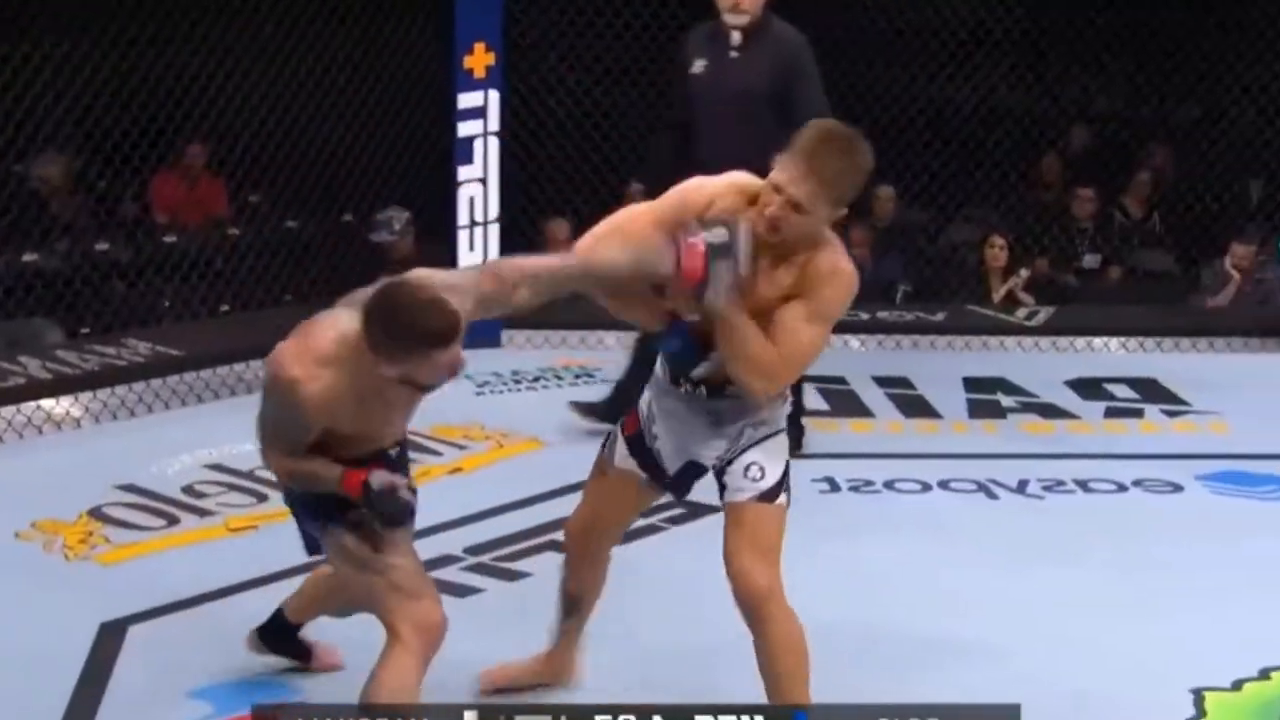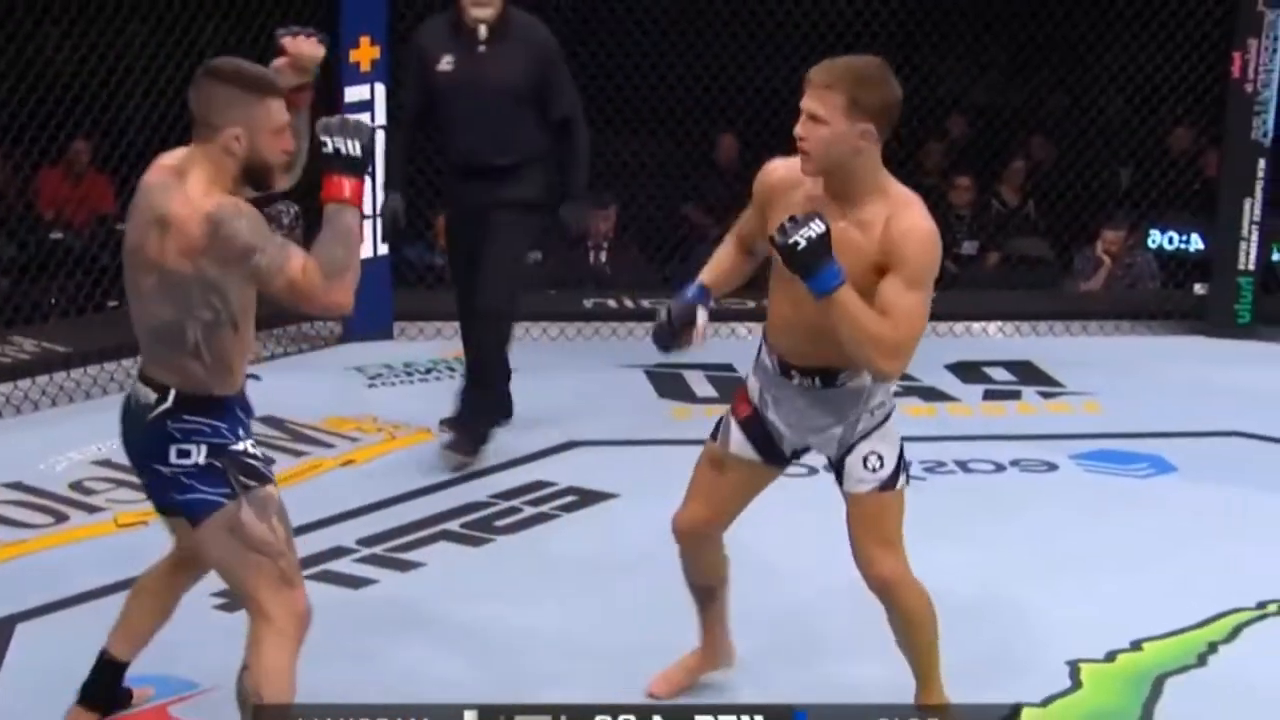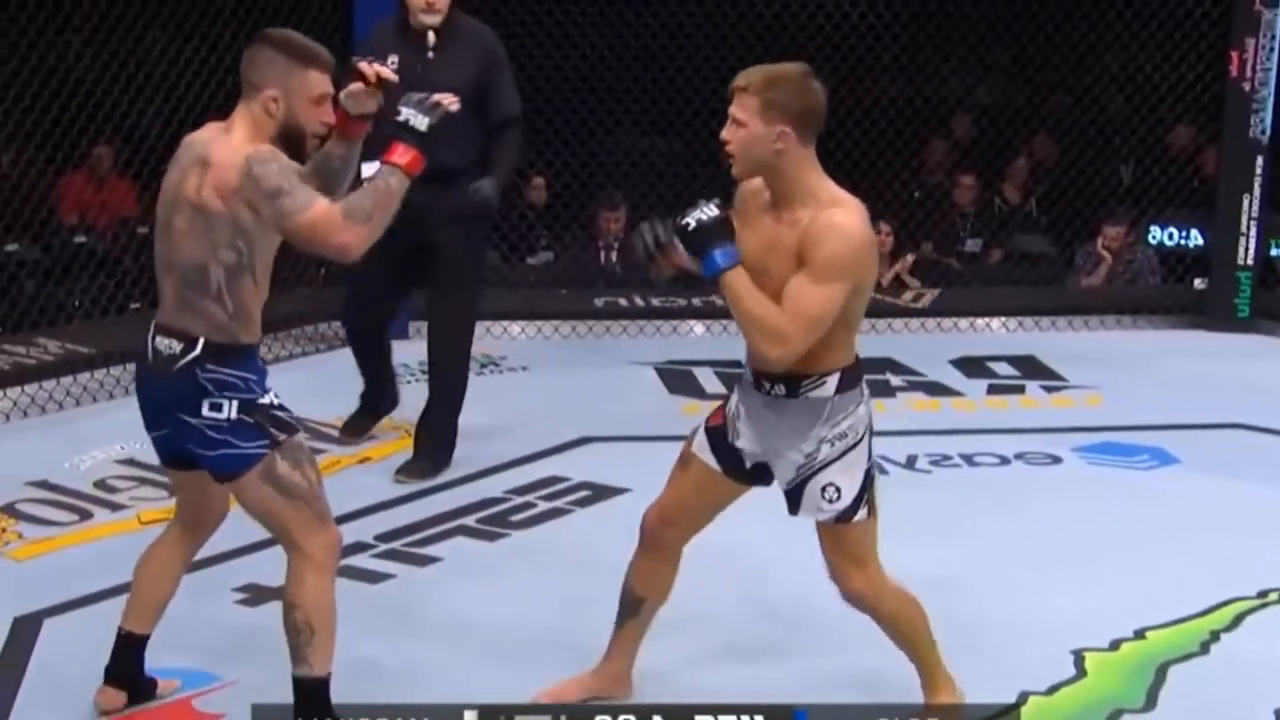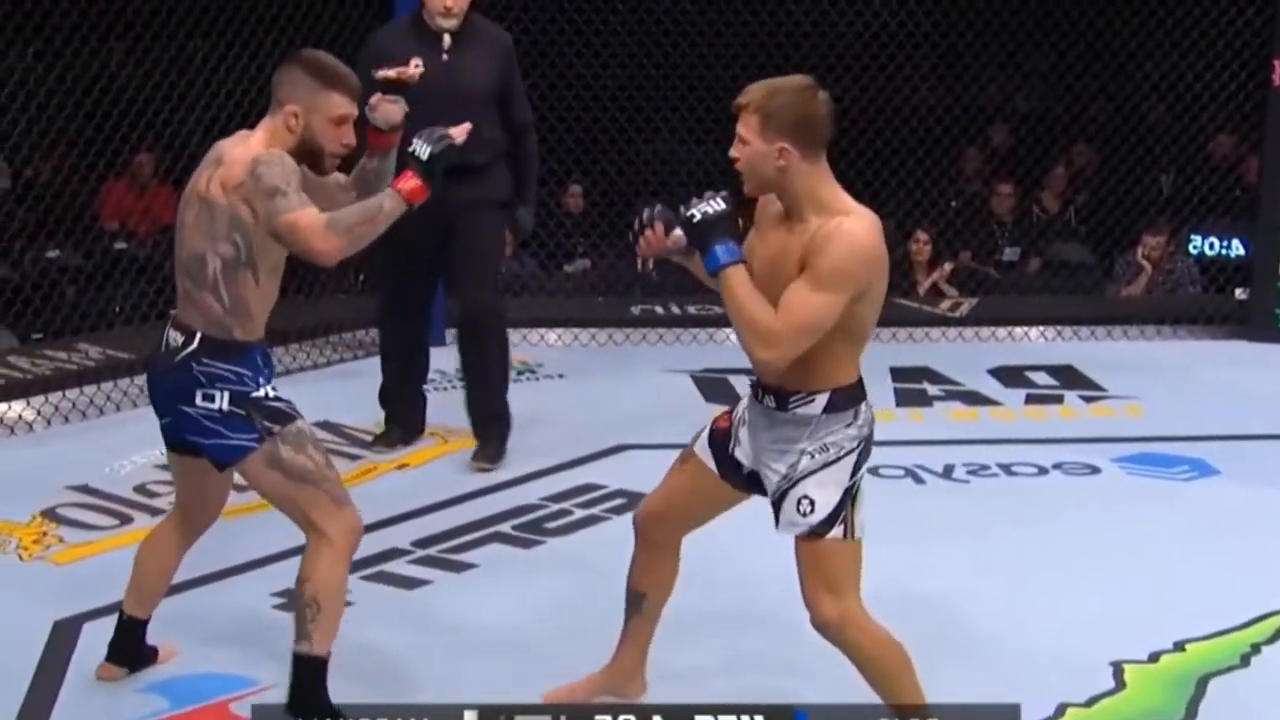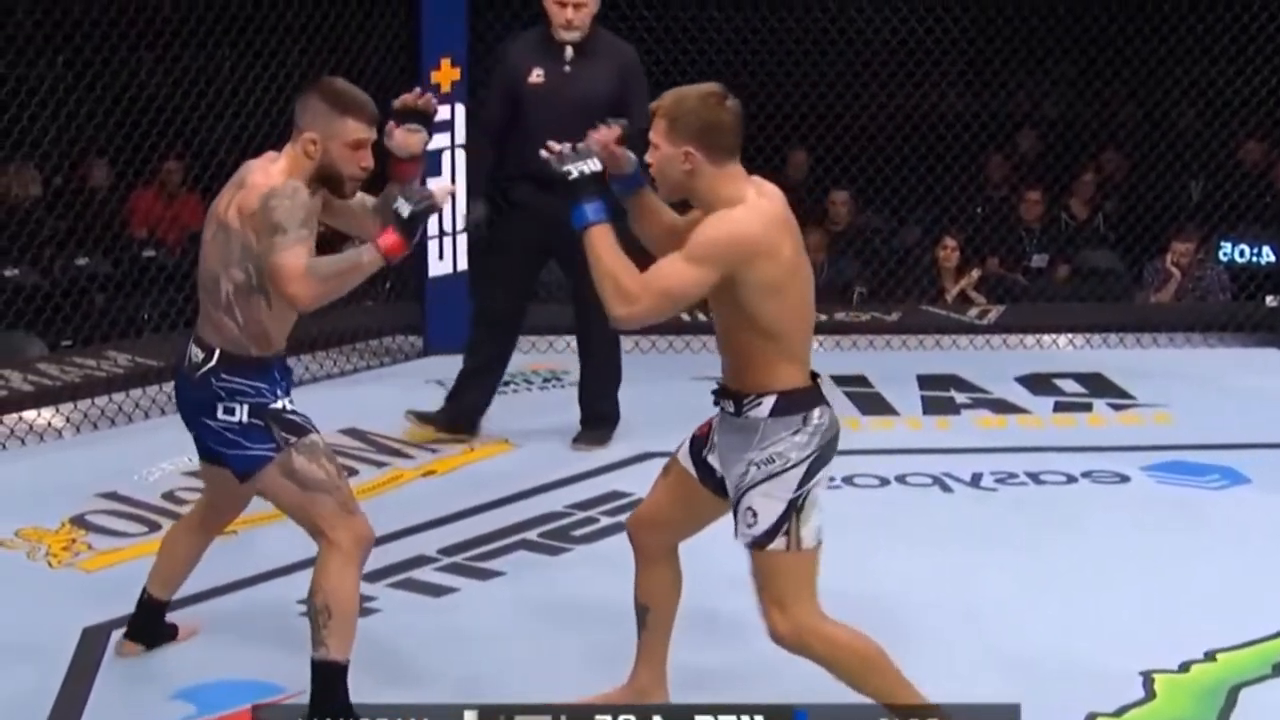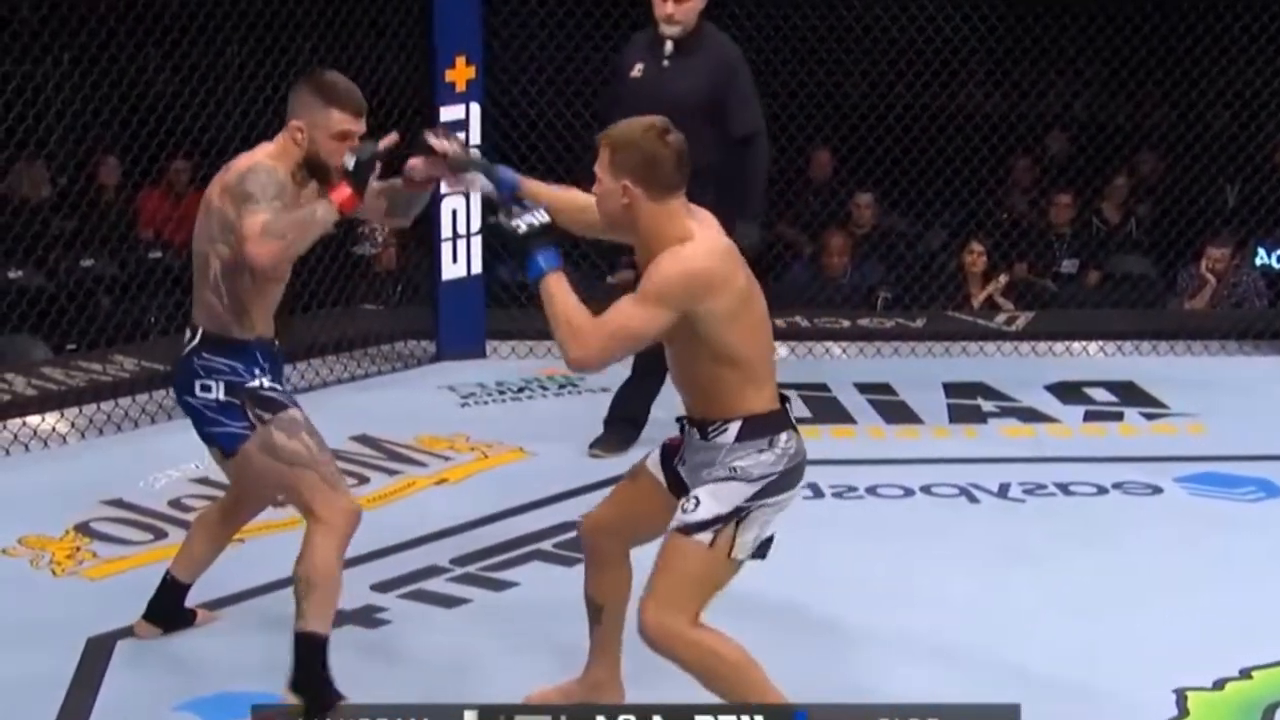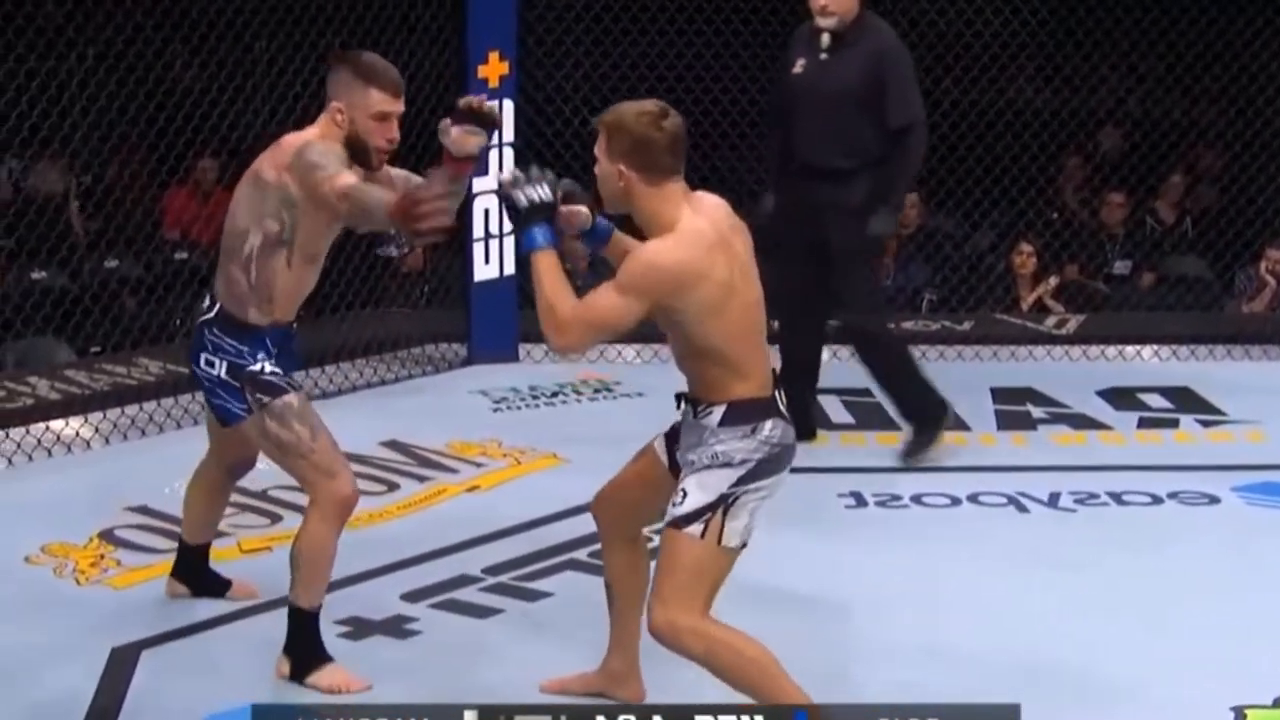
dt=0.5s
person 1, frame 1
left shoulder: (435, 297)
right shoulder: (300, 375)
left elbow: (553, 271)
right elbow: (278, 457)
left wrist: (675, 264)
right wrist: (358, 483)
left hip: (383, 456)
right hip: (331, 482)
left knee: (383, 570)
right knee: (420, 622)
left ankle: (277, 630)
person 1, frame 2
left shoulder: (172, 169)
right shoulder: (214, 218)
left elbow: (269, 170)
right elbow: (332, 294)
left wrist: (290, 86)
right wrist: (345, 180)
left hip: (163, 413)
right hip: (199, 431)
left knee: (199, 551)
right knee: (282, 610)
person 1, frame 3
left shoulder: (205, 144)
right shoulder: (250, 165)
left elbow: (317, 194)
right elbow: (345, 237)
left wrist: (355, 122)
right wrist: (404, 148)
left hip: (168, 369)
right hip: (219, 382)
left knee: (195, 521)
right knee: (315, 546)
person 1, frame 4
left shoulder: (248, 154)
right shoulder: (262, 165)
left elbow: (352, 201)
right elbow: (326, 242)
left wrist: (383, 141)
right wrist: (415, 179)
left hip: (187, 366)
right hip: (222, 375)
left knee: (193, 514)
right knee: (336, 527)
left ankle: (125, 649)
person 1, frame 5
left shoulder: (296, 183)
right shoulder: (278, 193)
left elbow: (377, 219)
right elbow: (305, 289)
left wrist: (405, 164)
right wrist: (392, 235)
left hip: (213, 379)
right hip: (242, 390)
left knee: (220, 505)
right knee: (347, 534)
left ankle: (144, 628)
person 1, frame 6
left shoulder: (306, 174)
right shoulder: (260, 175)
left elbow: (393, 209)
right elbow: (266, 252)
left wrist: (426, 173)
right wrist: (344, 192)
left hip: (235, 363)
right hip: (226, 369)
left knee: (253, 493)
right knee: (335, 512)
left ankle: (163, 610)
person 1, frame 7
left shoulder: (353, 158)
right shoulder: (306, 152)
left elbow: (430, 199)
right elbow: (354, 200)
left wrist: (459, 153)
right wrist: (417, 205)
left hip: (253, 342)
right hip: (241, 348)
left knee: (228, 462)
right knee: (335, 490)
left ankle: (189, 570)
right ankle: (303, 653)
person 2, frame 1
left shoulder: (832, 275)
right shoulder: (710, 197)
left elbow: (765, 381)
left wrist: (719, 289)
right wrist: (675, 331)
left hip: (749, 421)
right hip: (673, 398)
left knee: (758, 589)
right knee: (585, 537)
right ankle: (560, 657)
person 2, frame 2
left shoulder: (910, 230)
right shoulder: (778, 180)
left elbow: (890, 359)
right elbow: (741, 243)
left wrist: (826, 275)
right wrist: (696, 297)
left hip: (854, 403)
right hip: (774, 383)
left knee: (884, 570)
right knee: (693, 526)
left ankle: (932, 696)
right ankle: (712, 644)
person 2, frame 3
left shoulder: (839, 229)
right shoulder: (755, 193)
left elbow: (779, 344)
left wrist: (721, 258)
right wrist: (689, 252)
left hip: (825, 414)
right hip: (755, 401)
left knee: (858, 581)
right knee: (660, 527)
left ankle: (937, 678)
right ankle: (612, 673)
person 2, frame 4
left shoulder: (849, 237)
right shoulder: (774, 206)
left elbow: (770, 345)
right elbow: (744, 286)
left wrist: (720, 250)
right wrist: (679, 245)
left hip: (823, 429)
right hip: (760, 412)
left knee: (834, 612)
right knee: (656, 520)
right ankle: (623, 672)
person 2, frame 5
left shoulder: (739, 228)
right shoulder: (744, 193)
left elbow: (632, 305)
right elbow: (678, 245)
left wrist: (588, 203)
right wrist: (624, 180)
left hip: (782, 427)
right hip: (742, 416)
left knee: (793, 622)
right knee: (650, 530)
person 2, frame 6
left shoulder: (691, 264)
right shoulder: (682, 221)
left elbow: (585, 351)
right elbow: (586, 212)
left wrist: (542, 260)
right wrist: (493, 174)
left hip: (752, 453)
right hip: (706, 439)
left knee: (665, 621)
right knee: (601, 531)
right ankle: (600, 681)
person 2, frame 7
left shoulder: (667, 257)
right shoulder: (708, 208)
left elbow: (566, 333)
left wrist: (538, 232)
right wrist: (595, 230)
left hip: (740, 438)
right hip: (713, 419)
left knee: (677, 620)
right knee: (614, 514)
left ankle: (807, 709)
right ankle: (621, 671)
person 3, frame 1
left shoulder: (787, 47)
right shoulder: (698, 44)
right elbow: (678, 124)
right wrist: (650, 180)
left ankle: (785, 428)
right ankle: (623, 402)
person 3, frame 2
left shoulder: (534, 40)
right shoulder: (433, 38)
left elbow: (568, 121)
right elbow: (408, 117)
left wrist: (574, 195)
right wrist: (395, 186)
left hip: (521, 191)
right hip: (464, 189)
left knee: (492, 303)
right knee: (471, 305)
left ankle: (475, 423)
right ankle: (492, 404)
person 3, frame 3
left shoulder: (480, 45)
right shoulder: (380, 44)
left elbow: (509, 124)
left wrist: (496, 178)
left hip: (459, 204)
left knee: (450, 326)
right knee: (365, 312)
left ankle: (436, 443)
right ankle: (377, 398)
person 3, frame 4
left shoulder: (496, 45)
right shoulder: (390, 43)
left elbow: (521, 128)
left wrist: (525, 198)
left hip: (480, 194)
left knee: (481, 309)
right knee: (402, 312)
left ankle: (491, 428)
right ankle: (403, 417)
person 3, frame 5
left shoulder: (620, 58)
right shoulder: (520, 53)
right elbow: (494, 129)
right wrist: (482, 197)
right hip: (527, 202)
left knee: (595, 316)
right knee: (496, 306)
left ankle: (600, 417)
right ankle: (460, 414)
person 3, frame 6
left shoulder: (722, 57)
right shoulder: (637, 50)
left elbow: (752, 142)
right elbow: (616, 128)
left wrist: (748, 217)
left hip: (697, 205)
left ankle: (625, 420)
person 3, frame 7
left shoulder: (882, 46)
right shoulder: (803, 42)
left elbow: (910, 134)
left wrist: (888, 207)
right wrist: (775, 186)
left hip: (856, 201)
right hip: (802, 196)
left knee: (860, 314)
right knee: (795, 310)
left ankle: (926, 412)
right ankle: (795, 419)
